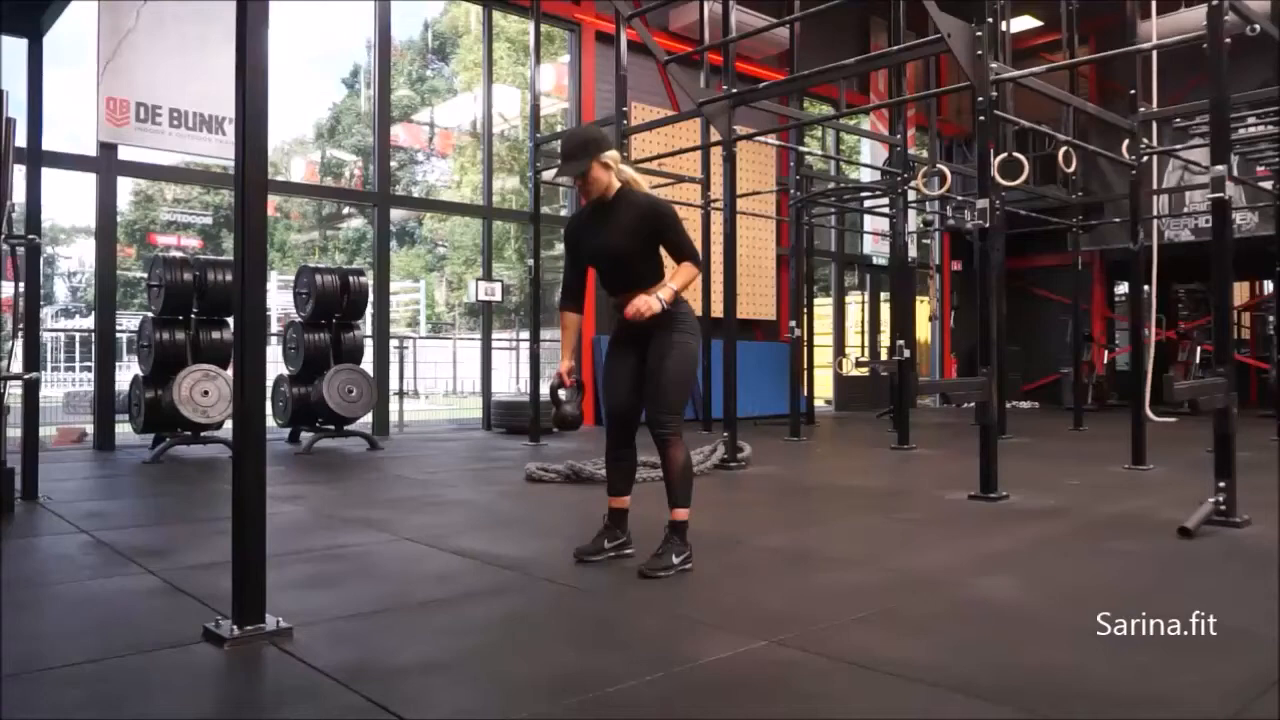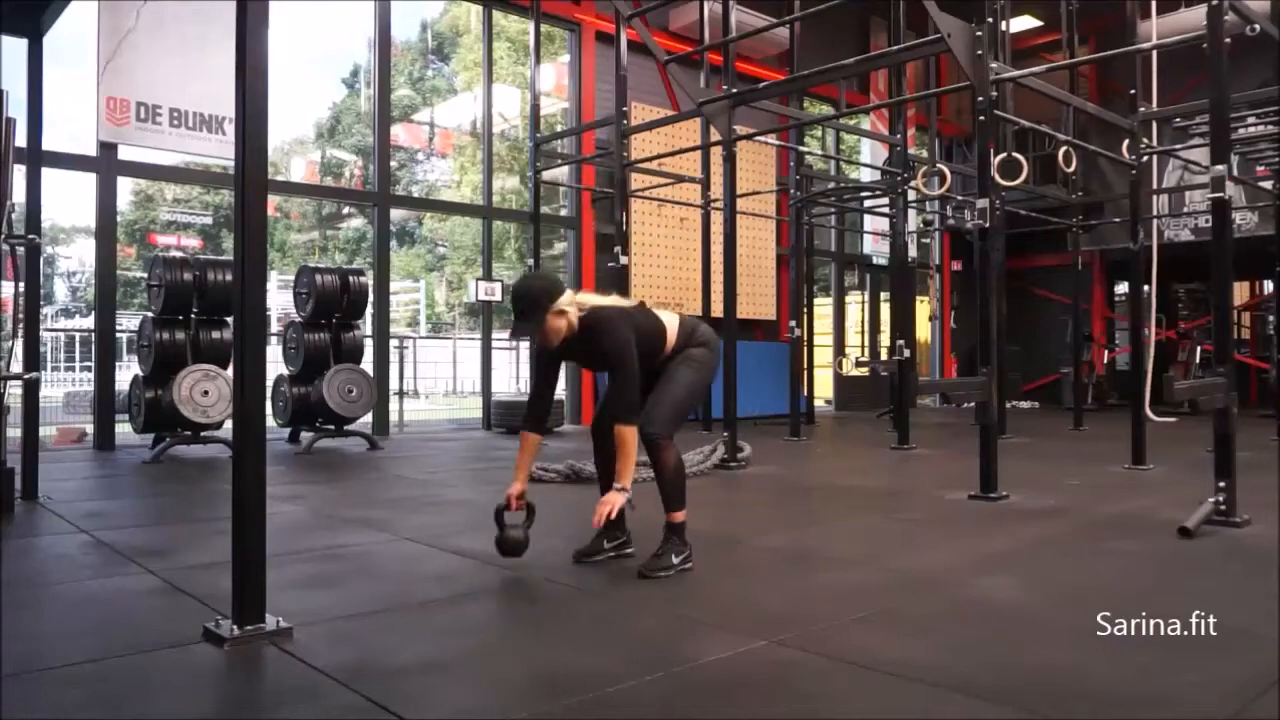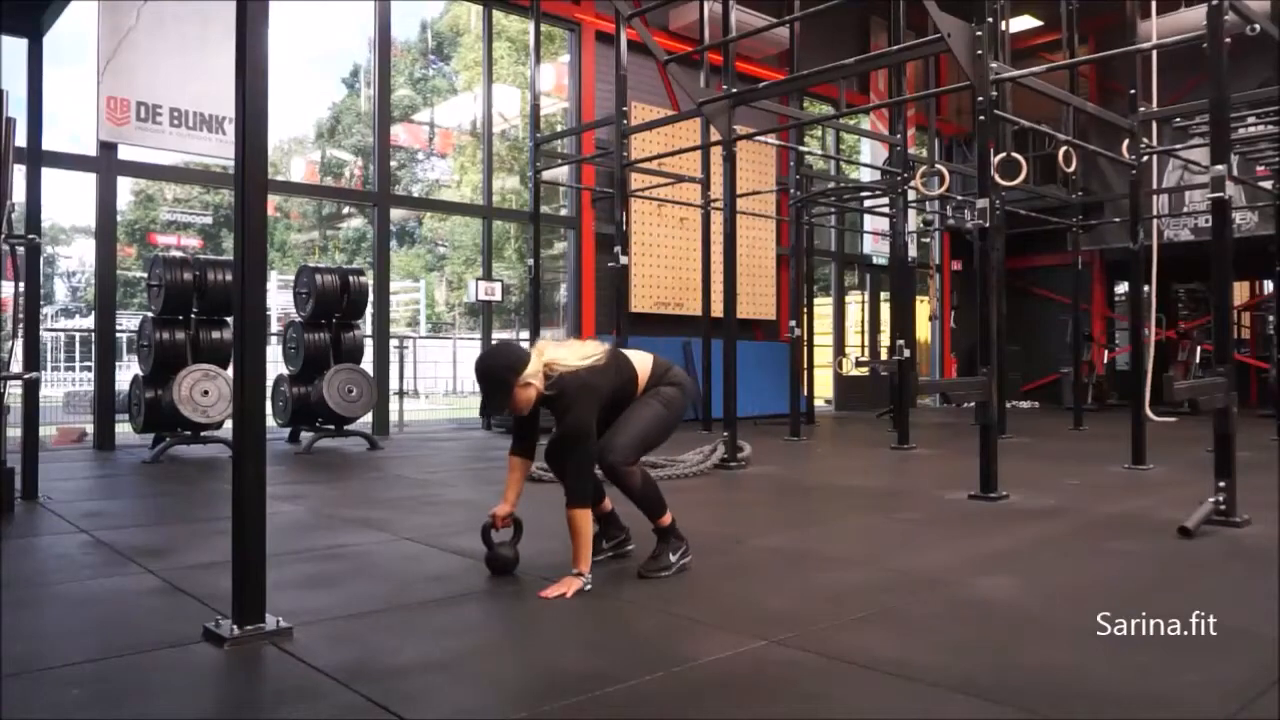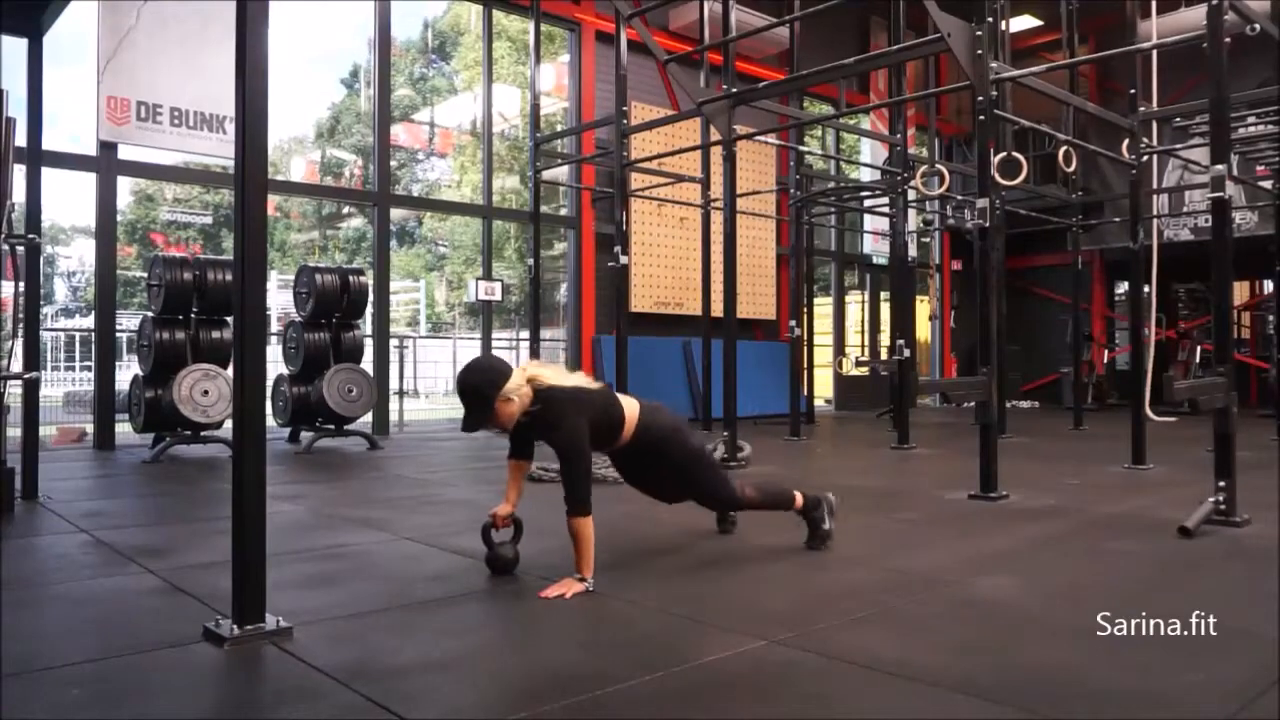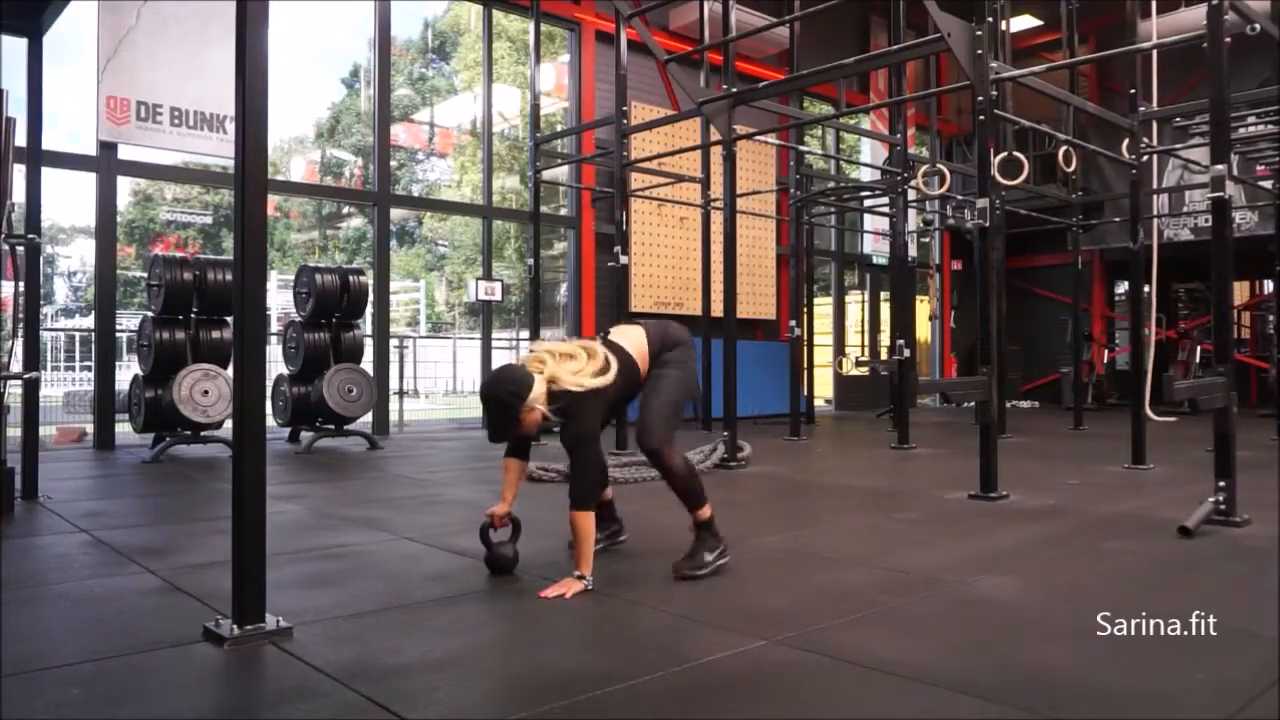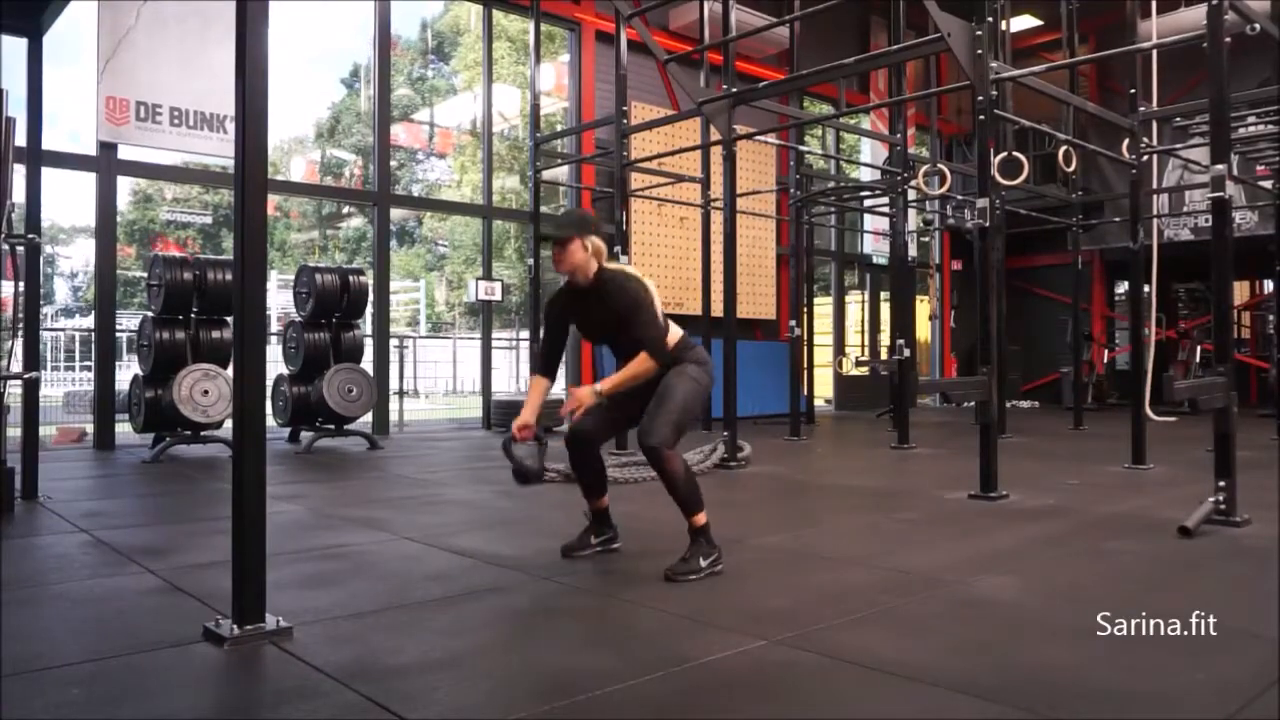
dt=0.4s
person 1, frame 1
left shoulder: (647, 207)
right shoulder: (579, 225)
left elbow: (690, 260)
right elbow: (572, 293)
left wrist: (658, 297)
right wrist: (566, 356)
left hip: (670, 325)
right hip: (627, 333)
left knee: (663, 426)
right knee: (618, 424)
left ankle: (679, 540)
right ankle: (616, 530)
person 1, frame 2
left shoulder: (609, 328)
right shoulder: (552, 340)
left elbow: (625, 412)
right elbow: (537, 410)
left wrist: (621, 488)
right wrist: (519, 480)
left hip: (694, 349)
right hip: (652, 360)
left knee: (655, 428)
right knee: (602, 429)
left ankle: (678, 541)
right ankle: (616, 533)
person 1, frame 3
left shoulder: (573, 400)
right shoulder: (530, 388)
left elbow: (578, 487)
right elbow: (522, 446)
right wrist: (508, 504)
left hip: (667, 386)
right hip: (627, 380)
left knee: (615, 456)
right knee: (558, 455)
left ankle: (674, 543)
right ankle: (614, 534)
person 1, frame 4
left shoulder: (560, 412)
right shoulder: (522, 394)
left elbow: (578, 497)
right elbow: (520, 452)
left wrist: (584, 577)
right wrist: (508, 505)
left hip: (654, 435)
right hip: (627, 444)
left knee: (724, 494)
right knee: (674, 489)
left ankle: (815, 506)
right ankle: (726, 492)
person 1, frame 5
left shoulder: (576, 404)
right shoulder: (530, 382)
left elbow: (583, 484)
right elbow: (518, 446)
left wrist: (581, 574)
right wrist: (505, 503)
left hip: (668, 348)
left knee: (653, 444)
right knee: (578, 444)
left ankle: (710, 540)
right ankle: (609, 524)
person 1, frame 6
left shoulder: (621, 287)
right shoulder: (563, 301)
left elbow: (655, 352)
right elbow: (546, 363)
left wrist: (598, 392)
right wrist: (529, 413)
left hip: (685, 363)
right hip: (639, 372)
left knee: (655, 440)
right knee: (580, 436)
left ankle: (705, 548)
right ankle: (602, 528)
